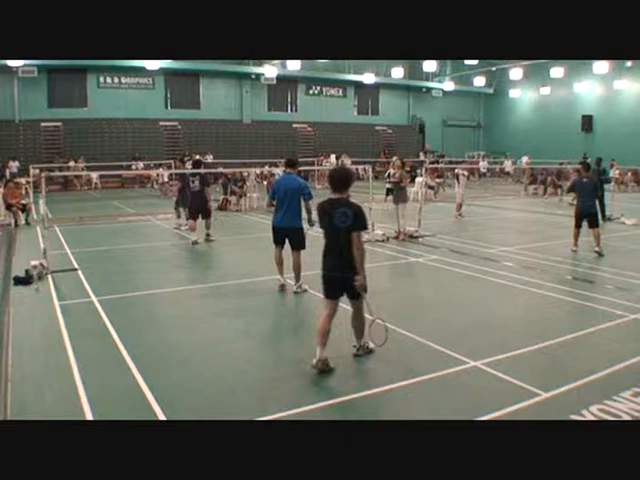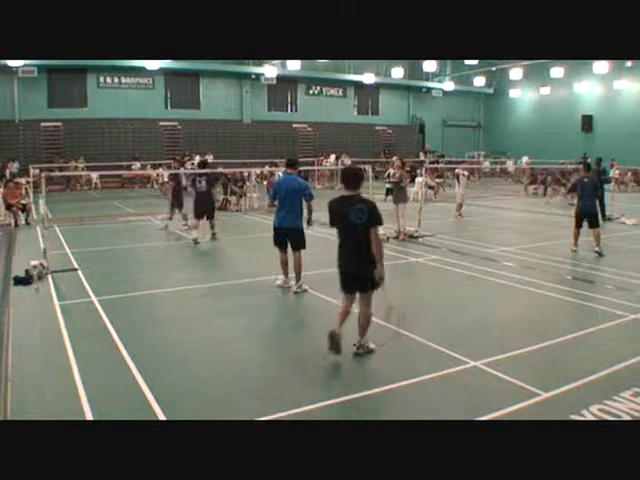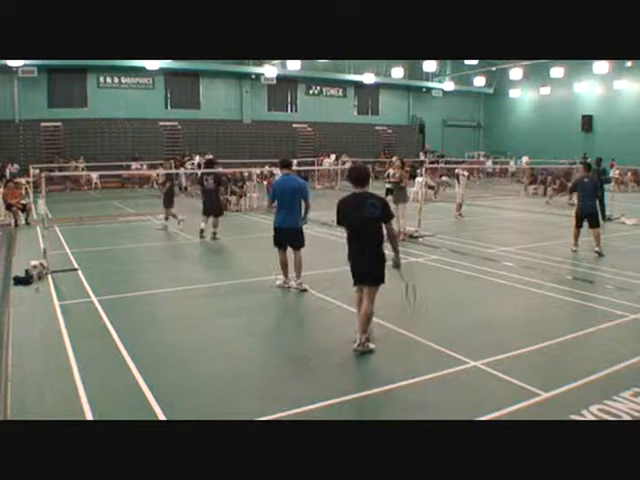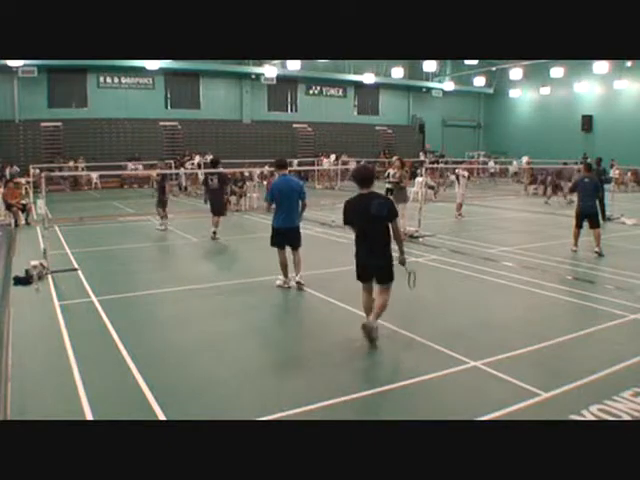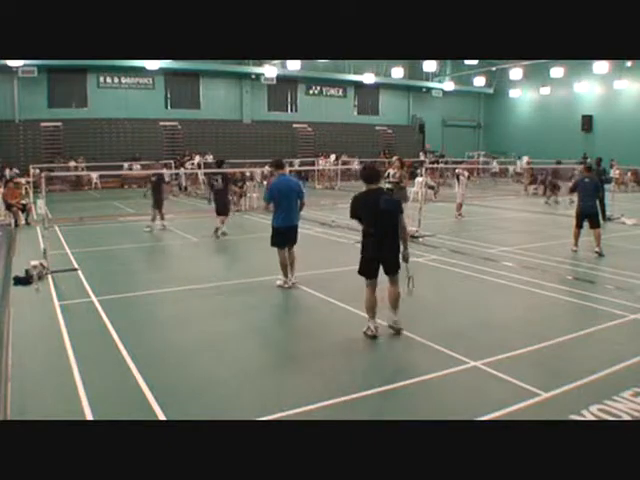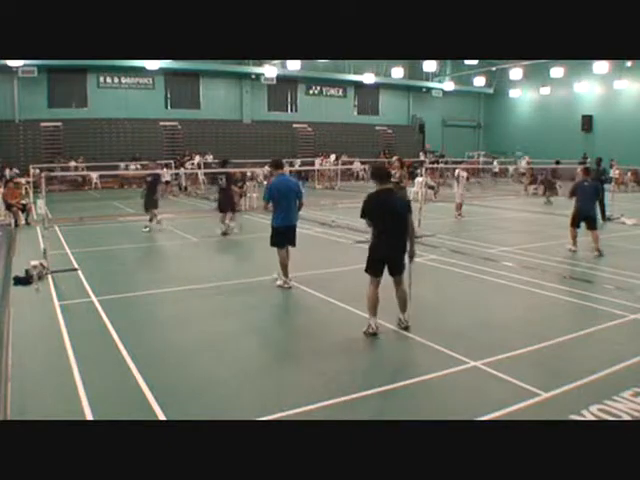
dt=0.2s
person 1, frame 1
left shoulder: (322, 208)
right shoulder: (354, 210)
right elbow: (357, 244)
right wrist: (361, 273)
left hip: (329, 267)
right hip: (349, 269)
left knee: (329, 311)
right knee: (358, 308)
left ankle: (319, 356)
right ankle: (360, 345)
person 1, frame 2
left shoulder: (334, 205)
right shoulder: (368, 206)
right elbow: (375, 239)
right wrist: (380, 266)
left hip: (345, 261)
right hip: (365, 262)
left knee: (347, 300)
right knee: (365, 302)
left ankle: (336, 329)
right ankle: (361, 343)
person 1, frame 3
left shoulder: (343, 203)
right shoulder: (379, 202)
left elbow: (346, 228)
right elbow: (391, 232)
right wrist: (397, 254)
left hip: (355, 255)
right hip: (374, 256)
left knee: (360, 292)
right knee: (369, 297)
left ankle: (363, 332)
right ankle: (361, 341)
person 1, frame 4
left shoulder: (350, 204)
right shoulder: (386, 202)
left elbow: (353, 228)
right elbow: (396, 230)
right wrist: (402, 252)
left hip: (362, 254)
right hip: (383, 255)
left knee: (367, 290)
right knee: (383, 293)
left ankle: (370, 323)
right ankle: (370, 321)
person 1, frame 5
left shoulder: (358, 199)
right shoulder: (392, 197)
left elbow: (361, 223)
right elbow: (402, 225)
right wrist: (405, 248)
left hip: (370, 249)
right hip: (391, 248)
left knee: (370, 287)
right knee: (394, 283)
left ankle: (372, 325)
right ankle: (394, 319)
person 1, frame 6
left shoulder: (372, 198)
right shoulder: (402, 197)
left elbow: (369, 223)
right elbow: (410, 225)
right wrist: (412, 247)
left hip: (379, 246)
right hip: (398, 247)
left knee: (373, 285)
right knee: (399, 283)
left ankle: (372, 323)
right ankle: (403, 318)
person 2, frame 1
left shoulder: (277, 182)
right shoulder: (301, 183)
left elbow: (269, 203)
right elbow: (307, 206)
right wrist: (310, 219)
left hip: (278, 222)
right hip: (295, 223)
left knee: (278, 248)
right knee: (296, 253)
left ankle: (281, 278)
right ankle: (298, 284)
person 2, frame 2
left shoulder: (277, 183)
right shoulder: (302, 184)
left elbow: (271, 203)
right elbow: (309, 205)
right wrist: (309, 218)
left hip: (280, 223)
right hip: (296, 223)
left knee: (282, 252)
right knee: (297, 253)
left ankle: (286, 280)
right ankle: (298, 284)
person 2, frame 3
left shoulder: (276, 184)
right shoulder: (301, 183)
left elbow: (270, 204)
right elbow: (307, 204)
right wrist: (304, 217)
left hip: (280, 223)
right hip: (295, 222)
left knee: (282, 251)
right knee: (297, 251)
left ankle: (286, 280)
right ankle: (298, 281)
person 2, frame 4
left shoulder: (274, 185)
right shoulder: (298, 183)
left elbow: (268, 207)
right elbow: (304, 204)
left wrist: (269, 207)
right wrist: (300, 215)
left hip: (279, 223)
right hip: (294, 223)
left knee: (281, 251)
right knee: (296, 250)
left ankle: (286, 280)
right ankle: (298, 276)
person 2, frame 5
left shoulder: (272, 184)
right shoulder: (295, 182)
left elbow: (267, 206)
right elbow: (302, 203)
left wrist: (268, 204)
left hip: (279, 222)
right hip: (293, 221)
left knee: (282, 250)
right knee: (290, 248)
left ankle: (286, 280)
right ankle: (292, 276)
person 2, frame 6
left shoulder: (272, 184)
right shoulder: (294, 182)
left elbow: (266, 205)
right elbow: (301, 203)
left wrist: (267, 207)
left hip: (278, 221)
right hip: (291, 221)
left knee: (281, 250)
right knee: (286, 248)
left ankle: (286, 280)
right ankle: (284, 273)
